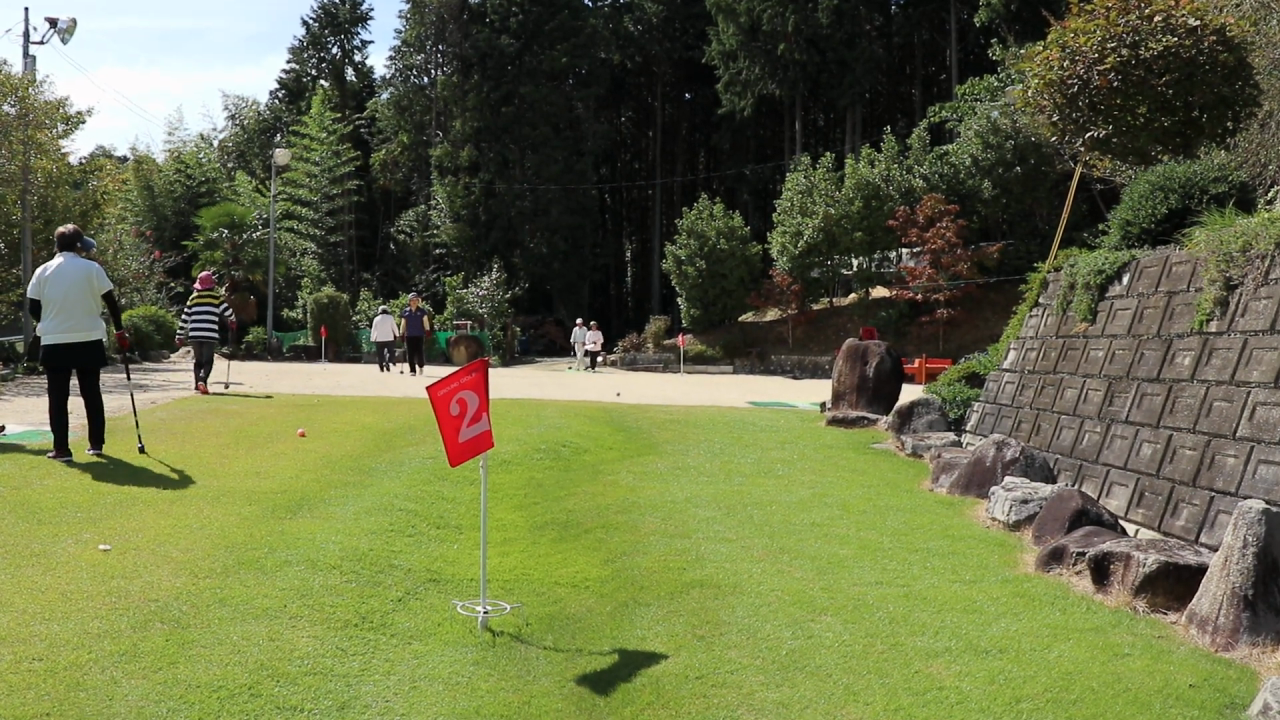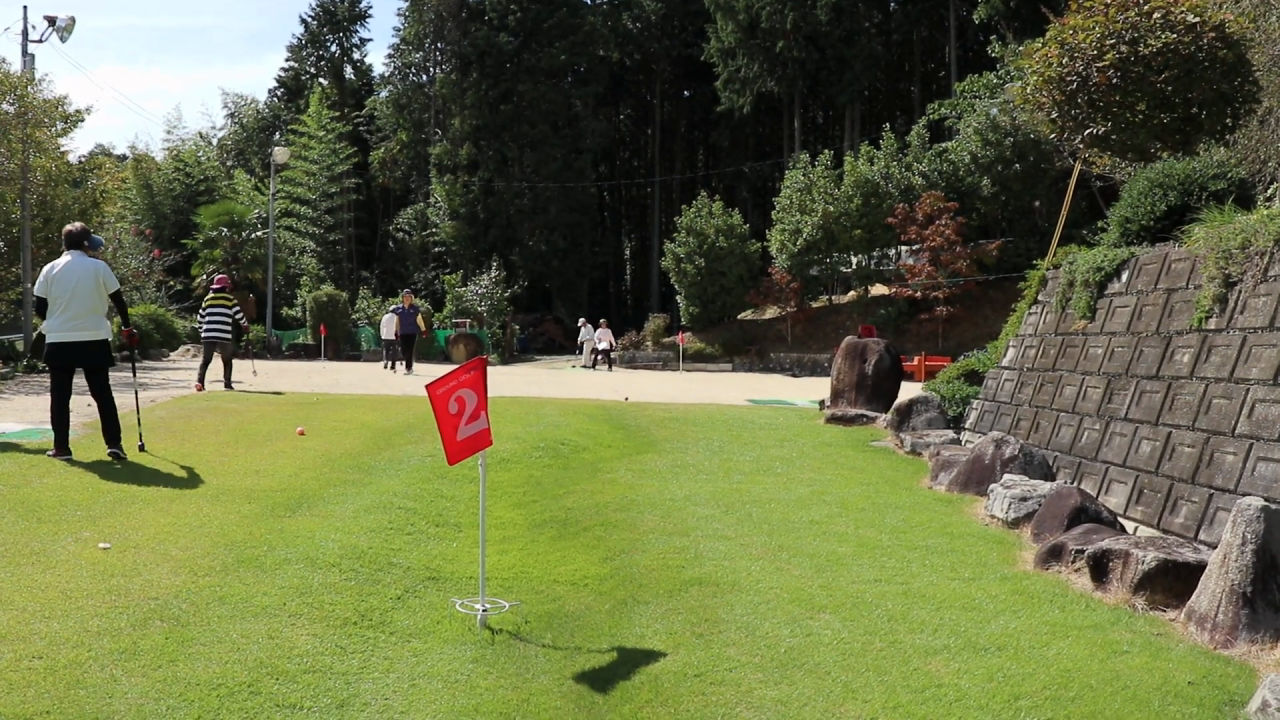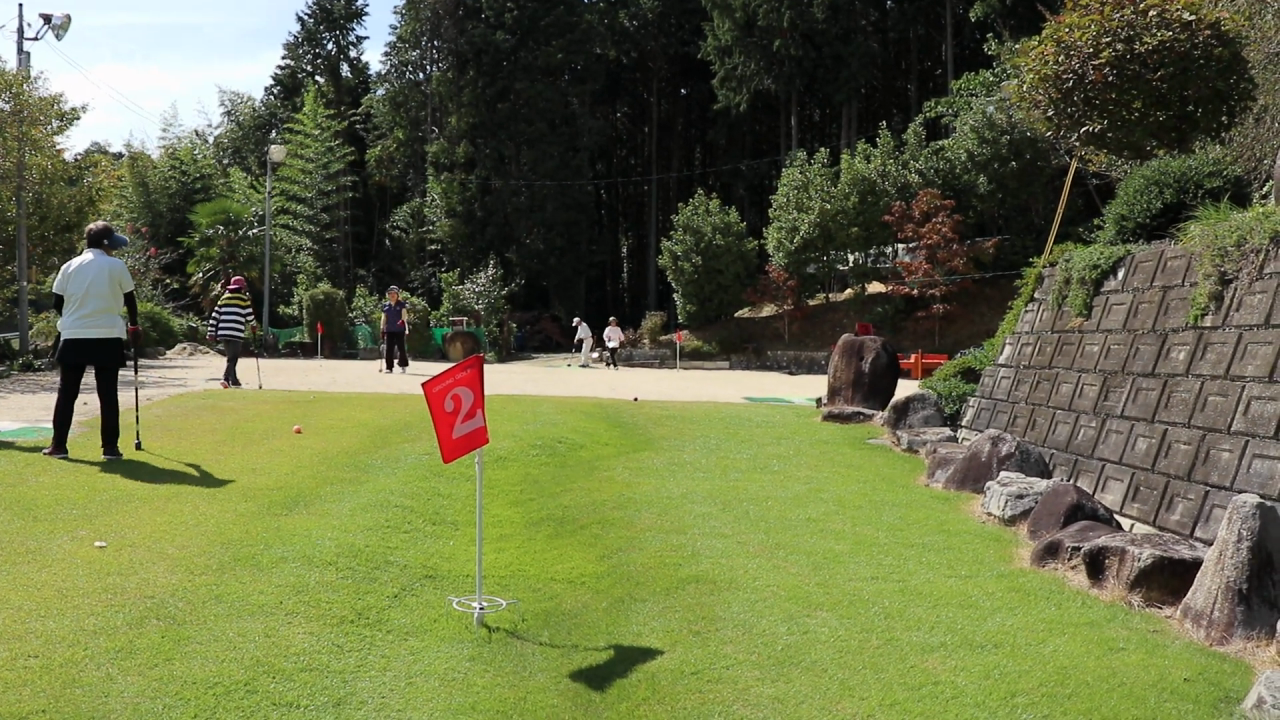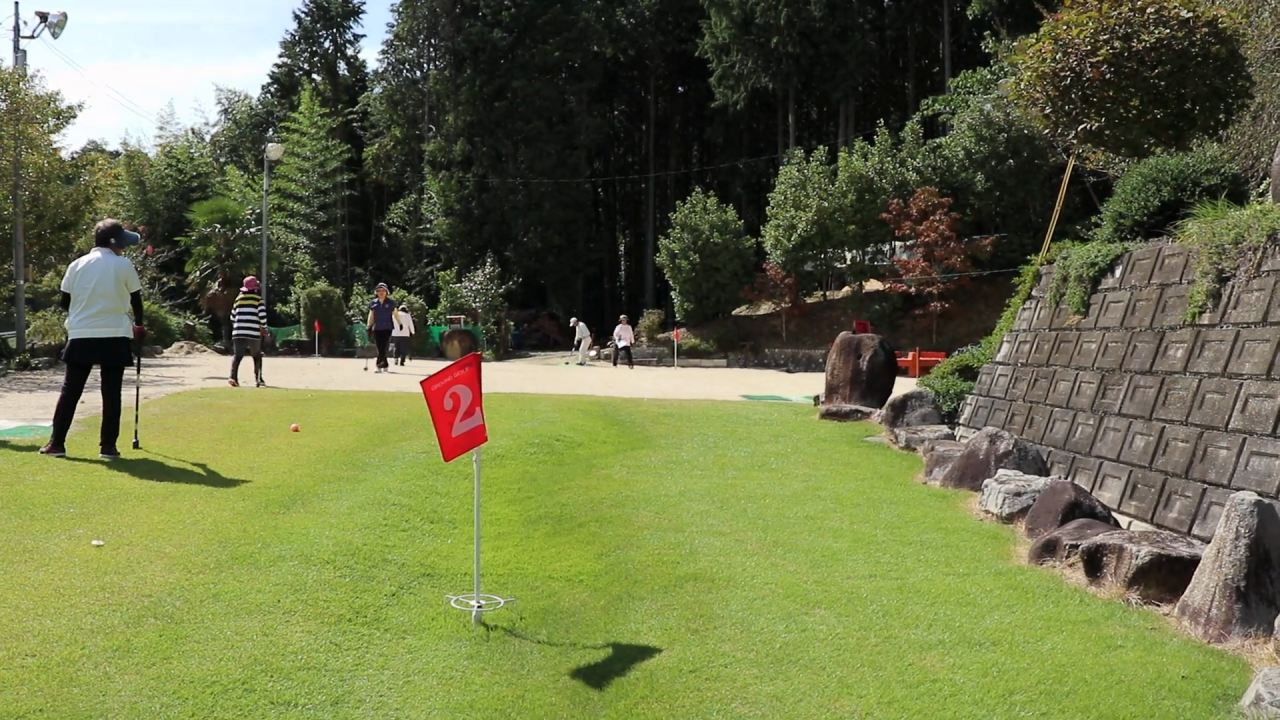
dt=0.5s
person 1, frame 1
left shoulder: (43, 271)
right shoulder: (92, 268)
left elbow: (33, 309)
right elbow: (111, 302)
right wrist: (120, 331)
left hip: (54, 342)
right hip: (89, 340)
left knee: (58, 397)
right knee: (92, 394)
left ankle: (61, 449)
right ankle: (96, 444)
person 1, frame 2
left shoulder: (50, 269)
right shoulder: (99, 267)
left elbow: (39, 308)
right elbow: (118, 300)
right wrist: (127, 328)
left hip: (59, 340)
right hip: (94, 339)
left knee: (60, 395)
right knee: (103, 393)
left ankle: (61, 447)
right ankle: (113, 443)
person 1, frame 3
left shoulder: (69, 267)
right shoulder: (117, 266)
left elbow: (57, 304)
right elbow: (130, 300)
right wrist: (134, 327)
left hip: (73, 338)
right hip: (108, 338)
left knee: (66, 392)
right knee: (108, 394)
left ankle: (58, 445)
right ankle: (110, 446)
person 1, frame 4
left shoulder: (77, 265)
right shoulder: (123, 265)
left elbow: (64, 302)
right elbow: (136, 300)
right wrist: (139, 325)
left hip: (80, 336)
right hip: (114, 337)
left knee: (70, 390)
right knee: (111, 392)
left ankle: (56, 443)
right ankle: (108, 445)
